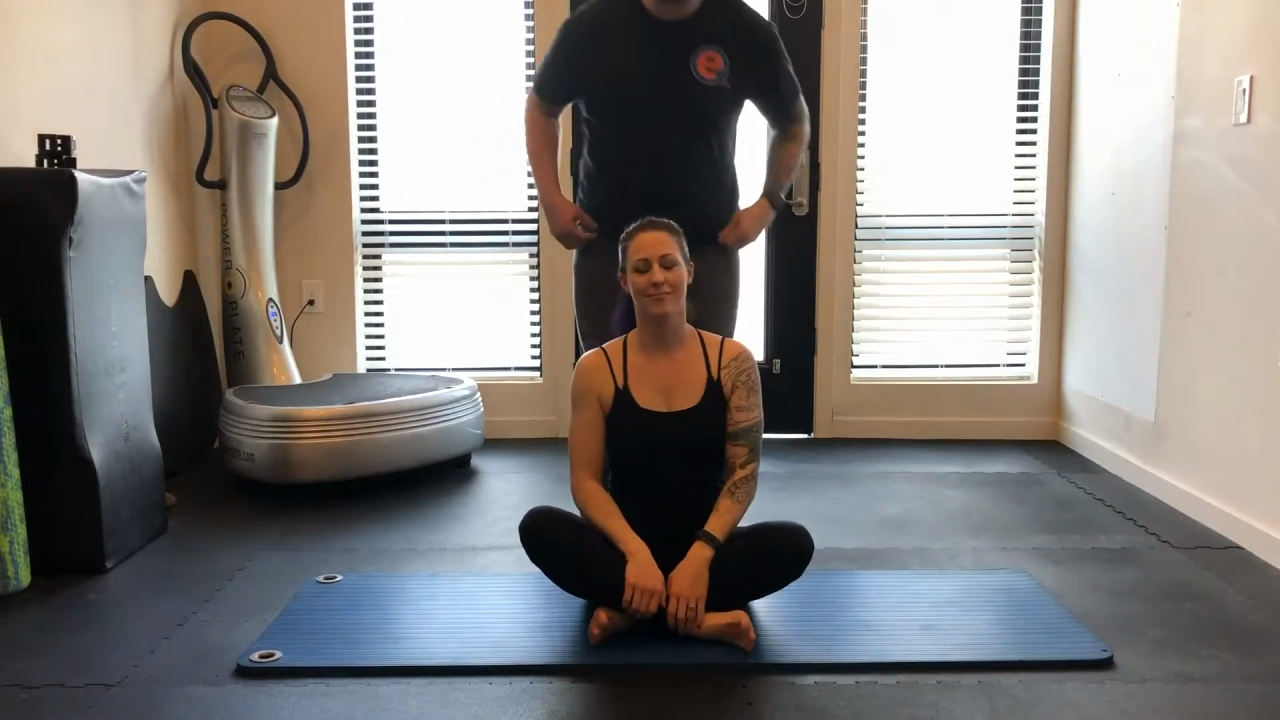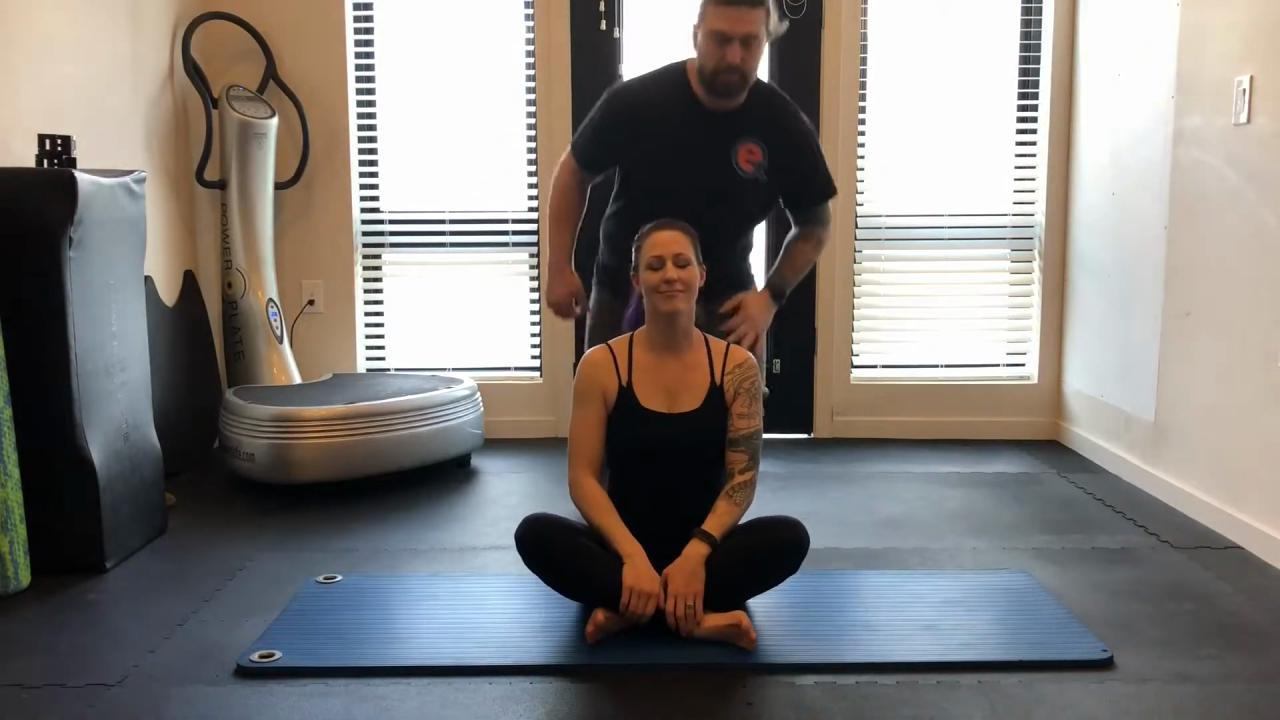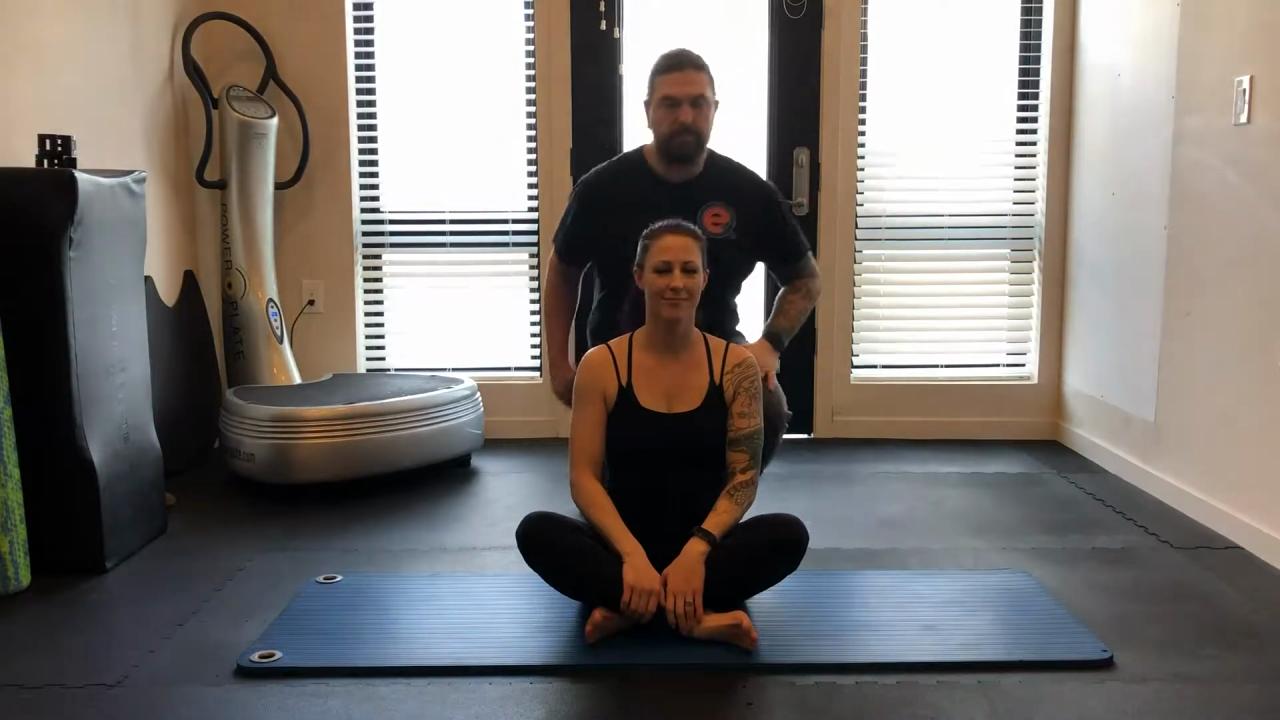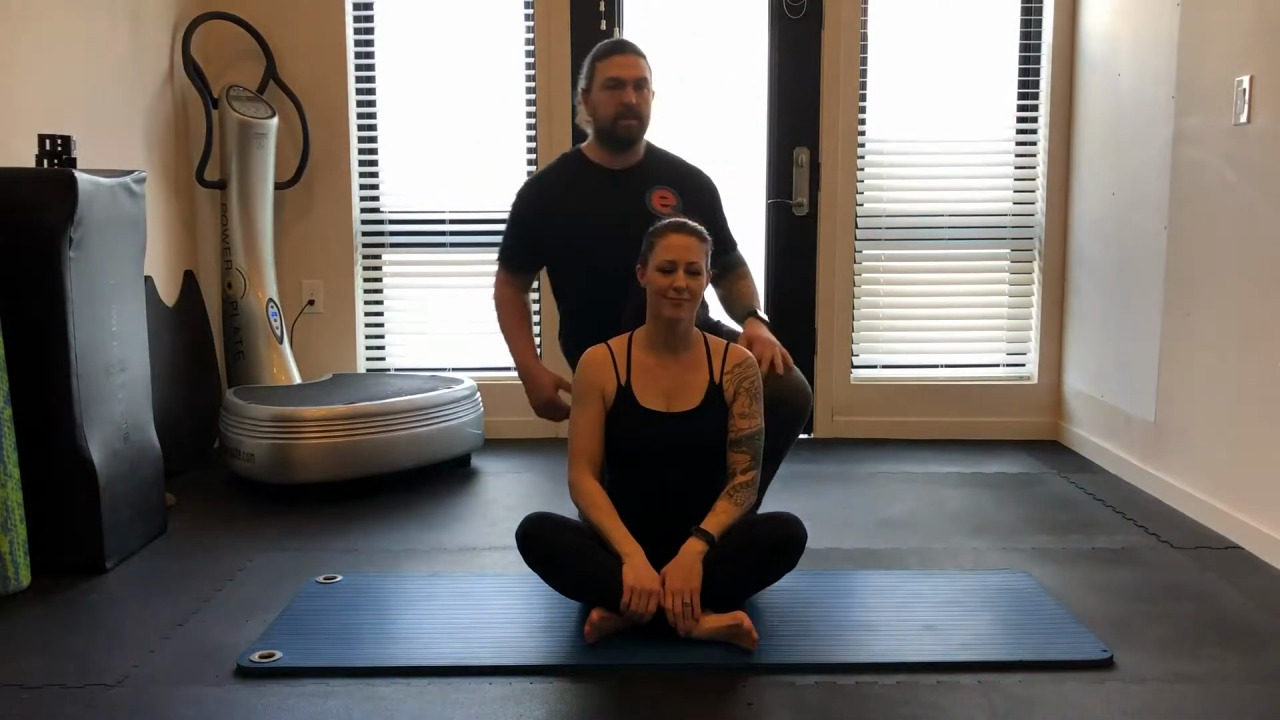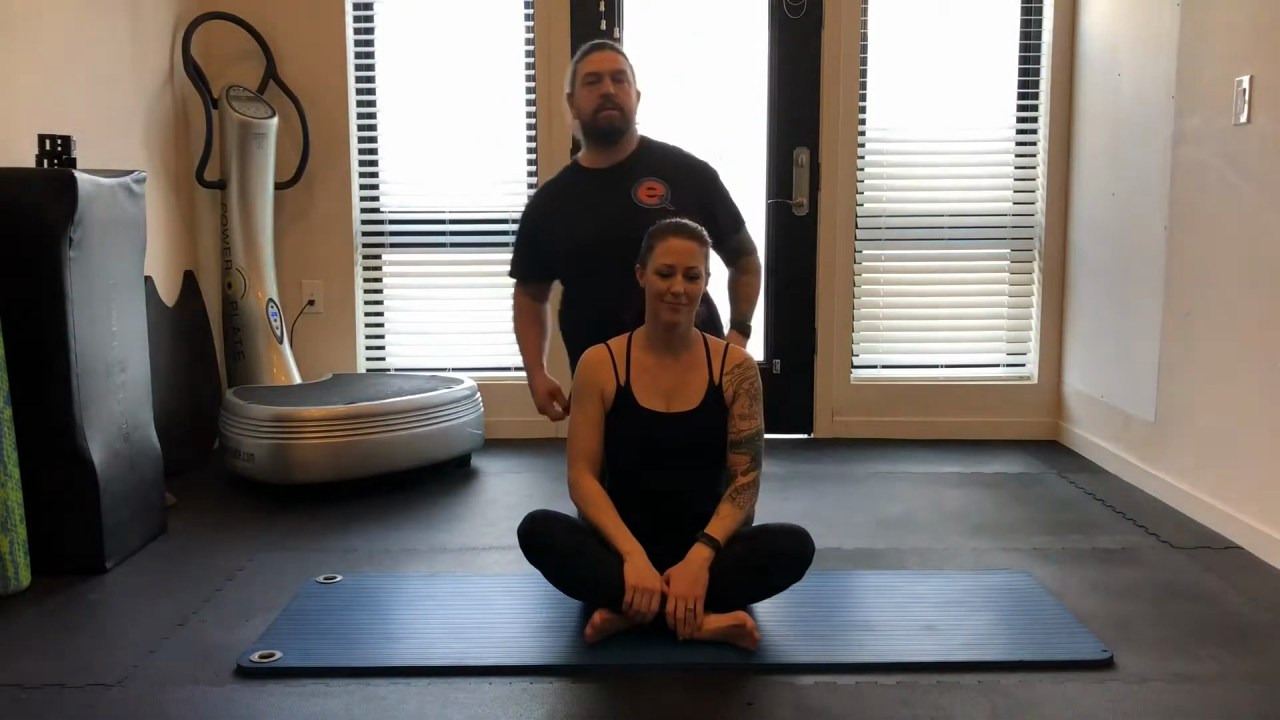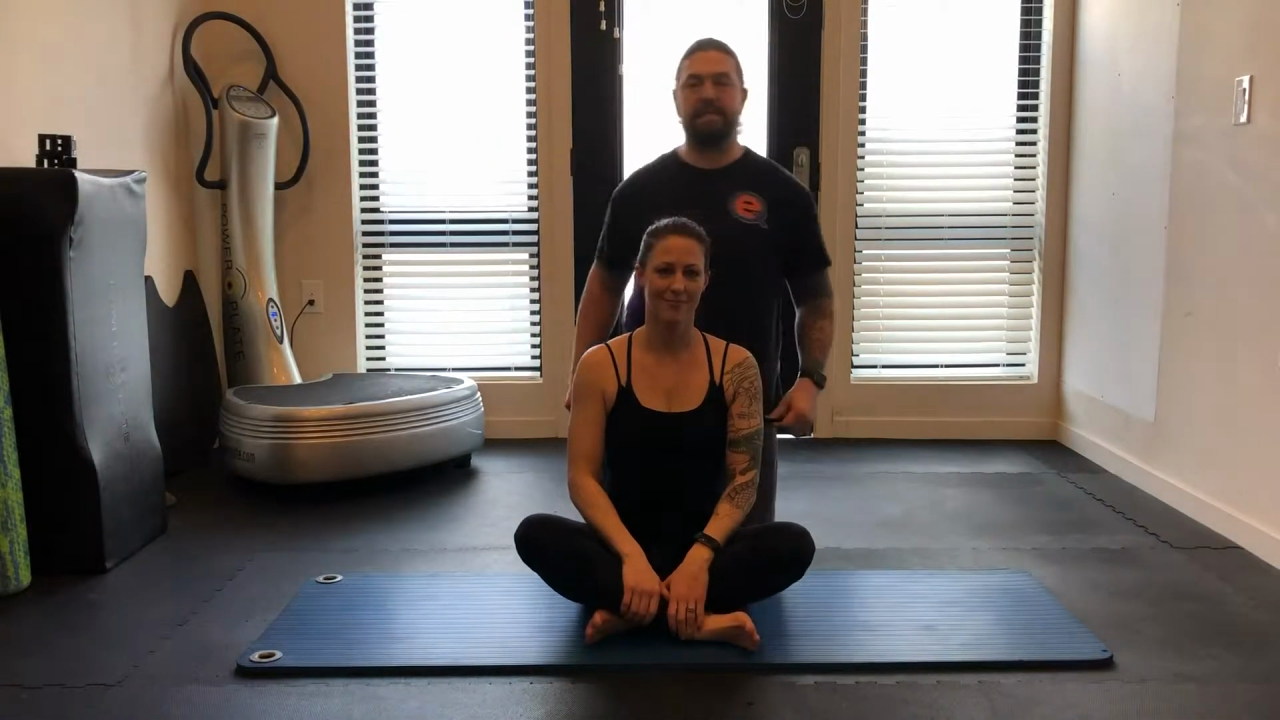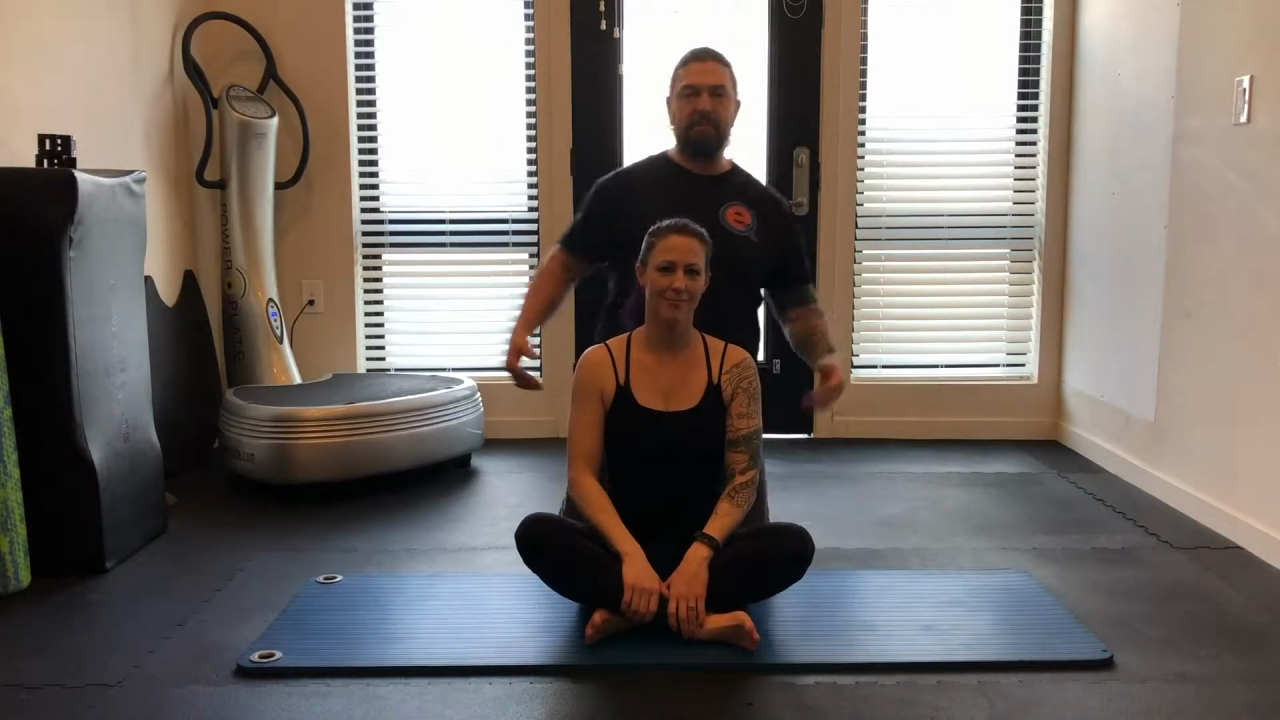
dt=0.4s
person 1, frame 1
left shoulder: (733, 361)
right shoulder: (597, 368)
left elbow: (744, 473)
right elbow: (585, 482)
left wrist: (700, 555)
right wrist: (637, 554)
left hip: (706, 548)
right hip: (627, 548)
left knee: (794, 543)
right knee: (539, 526)
left ankle: (633, 609)
right ankle: (701, 618)
person 1, frame 2
left shoulder: (737, 366)
right shoulder: (600, 365)
left elbow: (743, 477)
right elbow: (583, 479)
left wrist: (696, 553)
right wrist: (633, 557)
left hip: (703, 550)
right hip: (623, 549)
left knee: (789, 537)
right knee: (534, 534)
left ankle: (631, 610)
right ankle: (698, 619)
person 1, frame 3
left shoulder: (736, 365)
right shoulder: (600, 365)
left elbow: (744, 477)
right elbow: (584, 478)
left wrist: (696, 549)
right wrist: (633, 555)
left hip: (705, 549)
right hip: (625, 548)
left knee: (788, 534)
right knee: (536, 531)
left ankle: (630, 609)
right ankle: (701, 618)
person 1, frame 4
left shoulder: (736, 366)
right shoulder: (600, 364)
left elbow: (745, 479)
right elbow: (583, 477)
left wrist: (694, 548)
right wrist: (632, 556)
left hip: (703, 549)
right hip: (624, 549)
left knee: (787, 533)
right knee: (536, 532)
left ankle: (631, 610)
right ankle: (699, 618)
person 1, frame 5
left shoulder: (736, 367)
right shoulder: (599, 364)
left elbow: (745, 480)
right elbow: (582, 477)
left wrist: (700, 556)
right wrist: (633, 555)
left hip: (704, 549)
right hip: (624, 549)
left knee: (794, 546)
right knee: (537, 530)
left ankle: (631, 610)
right ankle: (702, 619)
person 1, frame 6
left shoulder: (735, 366)
right shoulder: (600, 365)
left elbow: (744, 479)
right elbow: (582, 478)
left wrist: (699, 557)
right wrist: (632, 557)
left hip: (706, 549)
right hip: (625, 549)
left knee: (794, 544)
right knee: (535, 534)
left ankle: (631, 611)
right ankle: (702, 620)
person 1, frame 7
left shoulder: (735, 366)
right shoulder: (599, 364)
left elbow: (744, 479)
right elbow: (582, 477)
left wrist: (699, 555)
right wrist: (632, 556)
left hip: (705, 550)
right hip: (624, 548)
left knee: (793, 544)
right knee: (535, 534)
left ankle: (626, 610)
right ankle: (702, 619)
person 2, frame 1
left shoulder: (747, 32)
left elbow: (793, 122)
right elbow: (541, 109)
left wrist: (768, 202)
right wrist: (551, 196)
left hip: (707, 241)
right hip: (607, 237)
person 2, frame 2
left shoulder: (784, 127)
right shoulder: (635, 103)
left elbow: (815, 226)
right elbow: (574, 173)
left wrist: (771, 296)
right wrist: (560, 270)
left hip: (722, 293)
right hip: (625, 289)
person 2, frame 3
left shoulder: (748, 193)
right shoulder: (602, 190)
left elbow: (805, 279)
right elbow: (564, 271)
left wrist: (771, 342)
right wrist: (558, 361)
left knee: (767, 412)
person 2, frame 4
left shoulder: (689, 183)
right shoulder: (546, 192)
left elbow: (730, 271)
right elbow: (511, 285)
left wrist: (754, 322)
right wrist: (531, 372)
left knee: (789, 394)
person 2, frame 5
left shoulder: (687, 175)
right shoulder: (550, 203)
left elbow: (744, 257)
right elbow: (530, 293)
left wrist: (739, 333)
right wrist: (536, 374)
person 2, frame 6
left shoulder: (781, 194)
right shoulder: (640, 190)
left elbow: (815, 298)
right elbow: (606, 281)
left wrist: (810, 381)
right wrist: (581, 371)
person 2, frame 7
left shoulder: (766, 210)
right shoulder: (622, 191)
left elbow: (797, 308)
right elbow: (563, 264)
left wrist: (825, 356)
right wrist: (523, 329)
